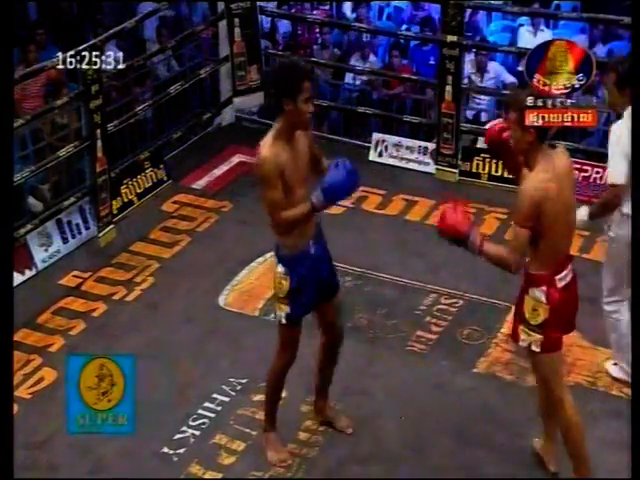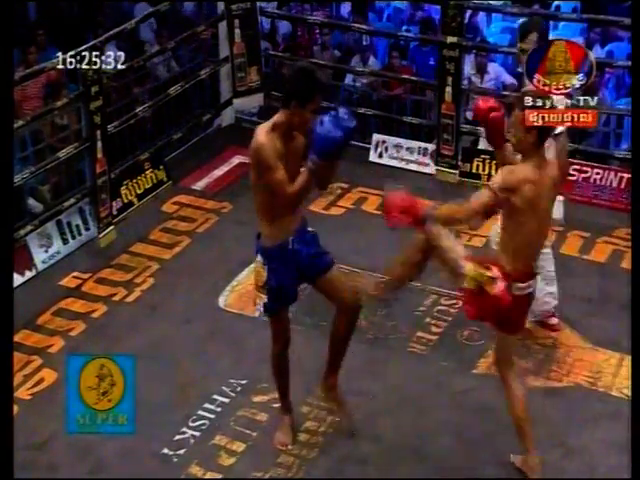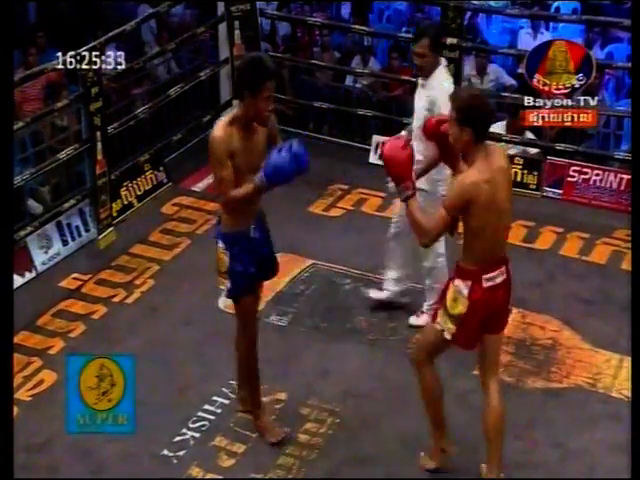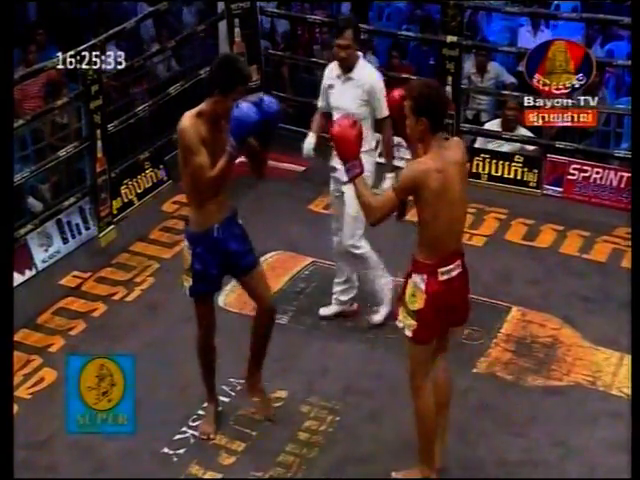
dt=0.7s
person 1, frame 1
left shoulder: (304, 134)
right shoulder: (270, 155)
right elbow: (281, 221)
left wrist: (335, 173)
right wrist: (320, 199)
left hip: (317, 244)
right hip: (293, 258)
left knee: (333, 332)
right knee: (287, 351)
left ankle: (322, 406)
right ankle: (269, 430)
person 1, frame 2
left shoulder: (301, 135)
right shoulder: (264, 142)
left elbow: (322, 186)
right elbow: (290, 198)
left wrist: (331, 151)
right wrist: (317, 159)
left hip: (303, 238)
right hip: (274, 250)
left knee: (351, 303)
right knee: (282, 339)
left ankle: (330, 379)
right ankle: (285, 413)
person 1, frame 3
left shoulder: (266, 124)
right shoulder: (222, 136)
left elbow: (275, 160)
right elbow: (229, 200)
left wrist: (289, 159)
right wrist: (263, 180)
left hip: (258, 226)
right hip: (234, 237)
left knee: (254, 319)
right knee: (248, 327)
left ankle: (245, 391)
right ankle: (257, 411)
person 1, frame 4
left shoulder: (234, 120)
right shoulder: (190, 126)
left elbow: (259, 169)
right elbow: (208, 184)
left wrist: (261, 135)
right wrist: (234, 147)
left hip: (231, 226)
right hip: (203, 236)
left knee: (267, 308)
right knee: (206, 328)
left ankle: (255, 382)
right ankle: (211, 403)
person 2, frame 1
left shoulder: (531, 190)
right shoulder: (561, 159)
left elbow: (514, 261)
left wrist: (471, 238)
right wrist: (512, 159)
left hip: (542, 291)
right hip: (564, 279)
left knee: (556, 394)
right knee: (548, 370)
right ankle: (549, 447)
person 2, frame 2
left shoulder: (517, 174)
right shoulder: (552, 166)
left elbow: (463, 213)
left wrist: (419, 211)
right wrist: (498, 137)
left hip: (497, 282)
right hip: (522, 287)
left knee: (430, 235)
right knee: (508, 371)
left ankle: (382, 286)
person 2, frame 3
left shoulder: (468, 185)
right shoulder: (500, 158)
left elbow: (427, 235)
left wrist: (404, 187)
right wrist: (446, 151)
left hip: (471, 287)
right hip: (500, 279)
left knee: (420, 354)
right knee: (490, 379)
left ankle: (440, 445)
person 2, frame 4
left shoulder: (419, 170)
right shoulder: (457, 149)
left elbow: (374, 213)
left wrist: (353, 165)
right wrist: (406, 133)
left hip: (428, 280)
right hip: (456, 273)
left knee: (419, 378)
right knee: (439, 359)
person 3, frame 1
left shoulder: (622, 130)
left elbow: (614, 196)
left wrist: (587, 213)
left hip: (626, 223)
left knee: (615, 298)
right knee: (621, 291)
left ankle: (627, 366)
person 3, frame 2
right shoulder: (534, 82)
left elbow: (559, 146)
left wrist: (555, 195)
left knee: (501, 239)
right knee: (538, 245)
left ankle: (530, 303)
right ankle: (546, 309)
person 3, frame 3
left shoulder: (442, 88)
right shoulder: (424, 78)
left wrist: (412, 177)
right wrist: (405, 136)
left hip: (432, 175)
right hip: (414, 167)
left knee: (430, 243)
right knee: (398, 229)
left ankle: (433, 307)
right ankle: (393, 286)
person 3, frame 4
left shoulder: (371, 78)
right shoulder: (329, 73)
left elbow: (386, 126)
left wrist: (389, 171)
right wrist: (312, 136)
left hip: (360, 165)
right hip: (336, 163)
left knee: (351, 240)
right knee: (338, 237)
left ankle: (384, 293)
right ankle: (344, 299)
